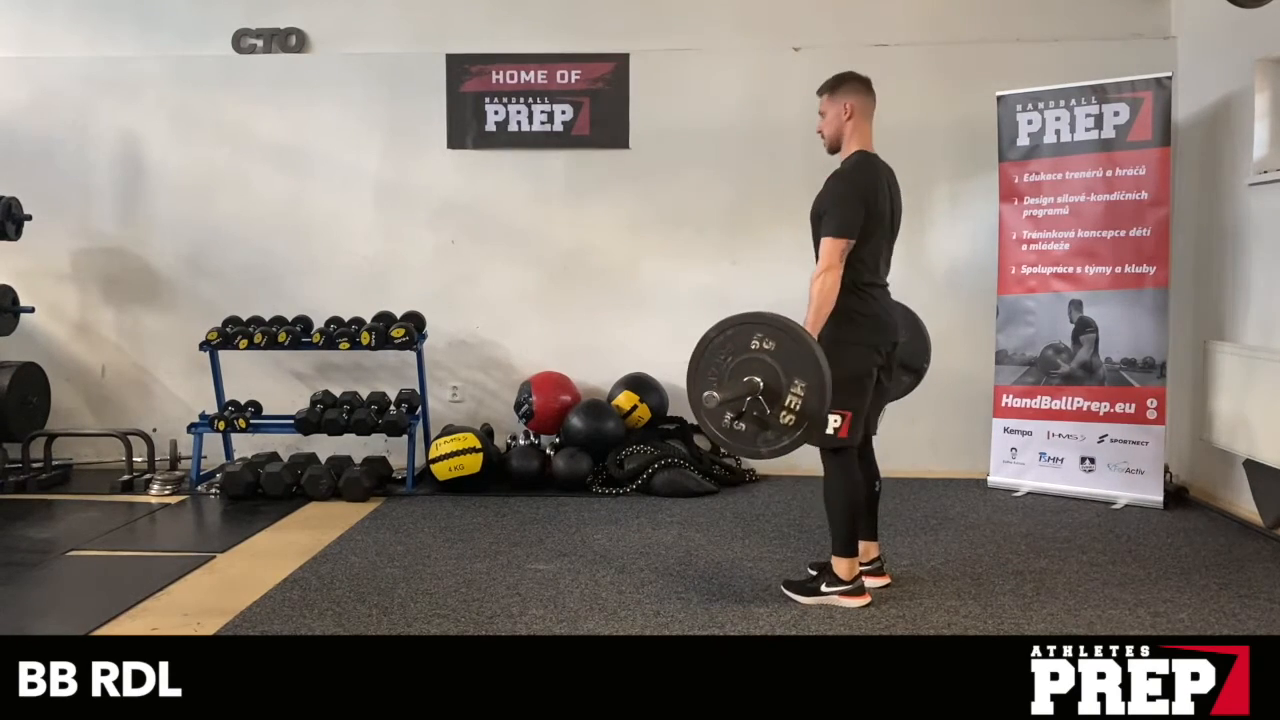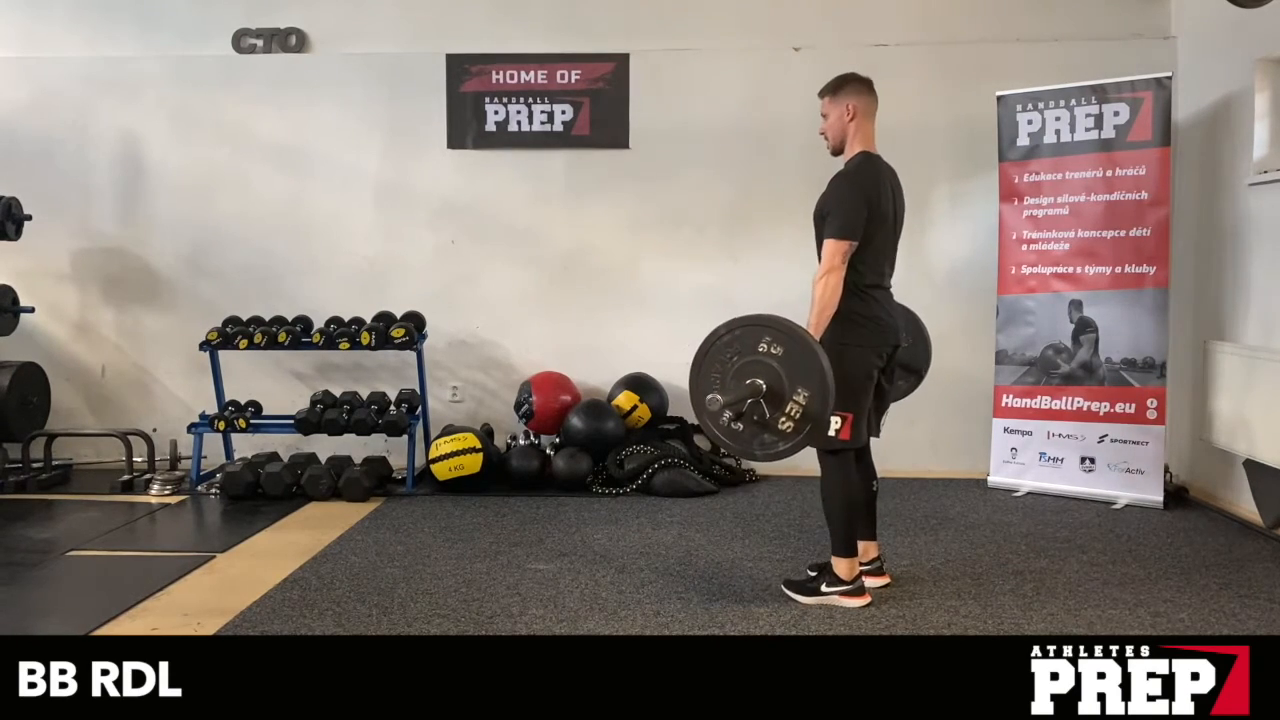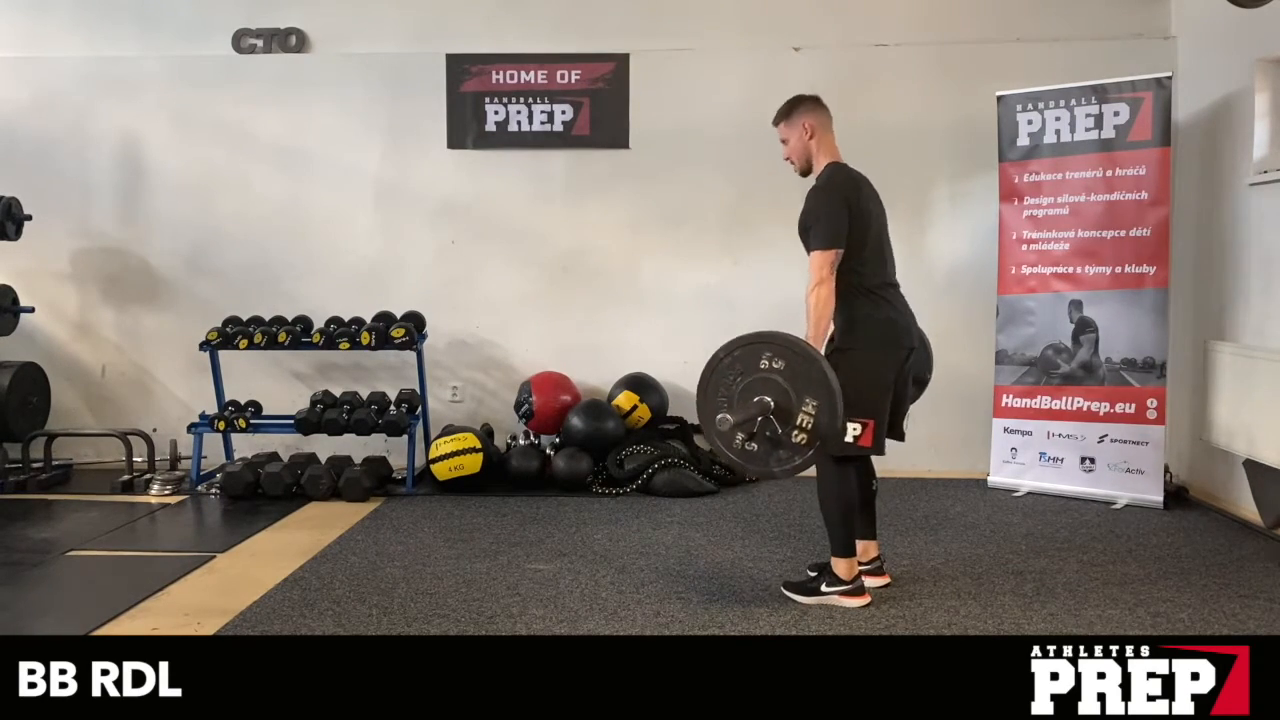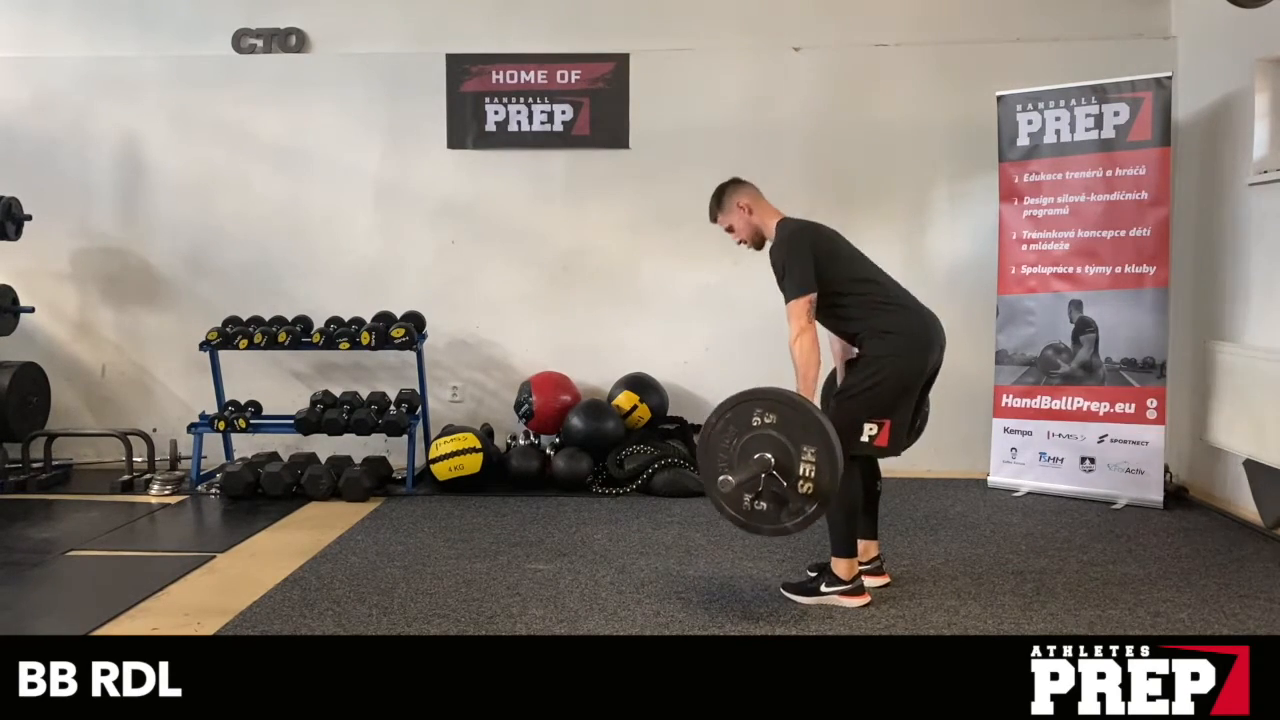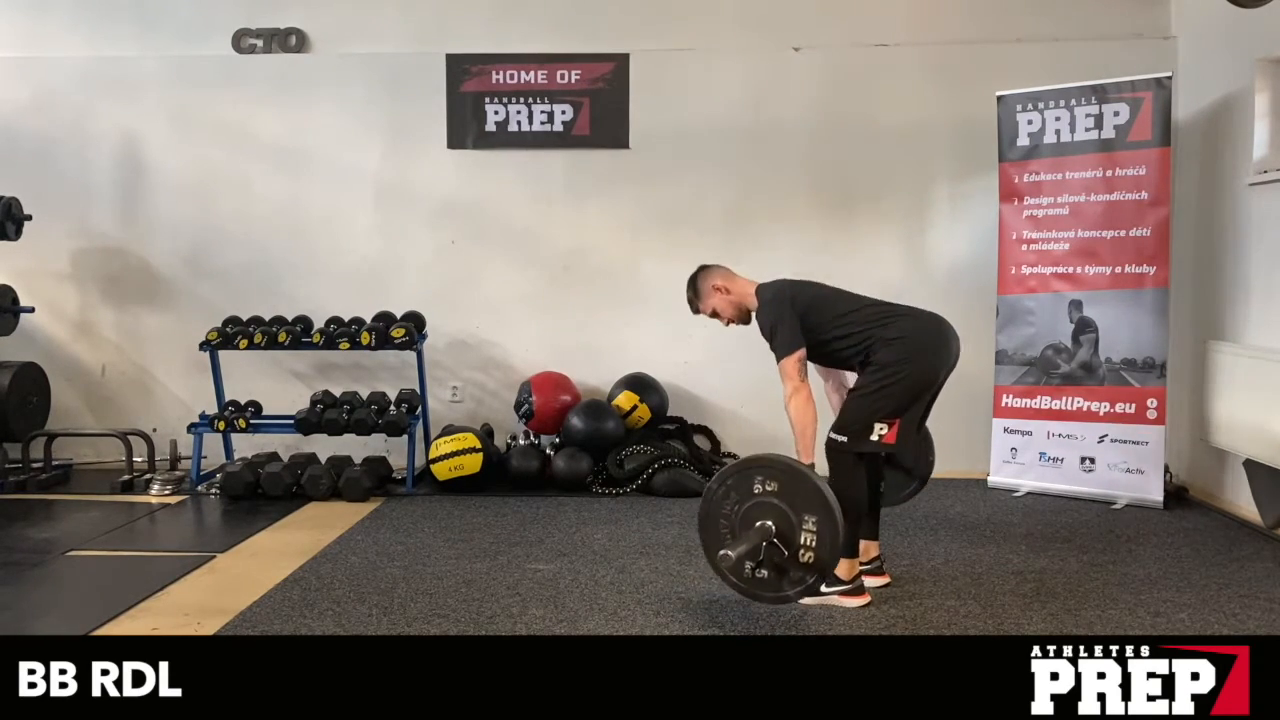
dt=0.4s
person 1, frame 1
left shoulder: (849, 179)
right shoulder: (881, 176)
left elbow: (830, 269)
left wrist: (806, 342)
left hip: (850, 333)
right hip: (876, 325)
left knee: (838, 449)
right knee: (855, 445)
left ankle: (844, 577)
right ankle: (868, 559)
person 1, frame 2
left shoulder: (851, 182)
right shoulder: (885, 178)
left elbow: (833, 271)
left wrist: (808, 343)
left hip: (851, 335)
right hip: (878, 328)
left knee: (836, 450)
right knee: (853, 447)
left ankle: (844, 577)
right ankle: (868, 559)
person 1, frame 3
left shoulder: (827, 191)
right shoulder: (856, 185)
left elbow: (823, 282)
left hip: (867, 337)
right hip: (891, 329)
left knee: (833, 449)
right knee: (850, 449)
left ankle: (843, 578)
right ankle: (868, 558)
person 1, frame 4
left shoulder: (788, 243)
right shoulder: (805, 236)
left elbow: (802, 330)
right elbow: (842, 315)
right wrist: (846, 386)
left hip: (898, 344)
right hip: (919, 336)
left knee: (837, 448)
right knee: (853, 448)
left ankle: (844, 578)
right ankle: (868, 559)
person 1, frame 5
left shoulder: (772, 306)
right shoulder: (787, 298)
left elbow: (797, 391)
right elbow: (833, 375)
left wrist: (805, 468)
right wrist: (849, 426)
left hip: (913, 349)
right hip: (933, 341)
left knee: (845, 447)
right knee: (859, 445)
left ankle: (845, 578)
right ankle: (869, 559)
